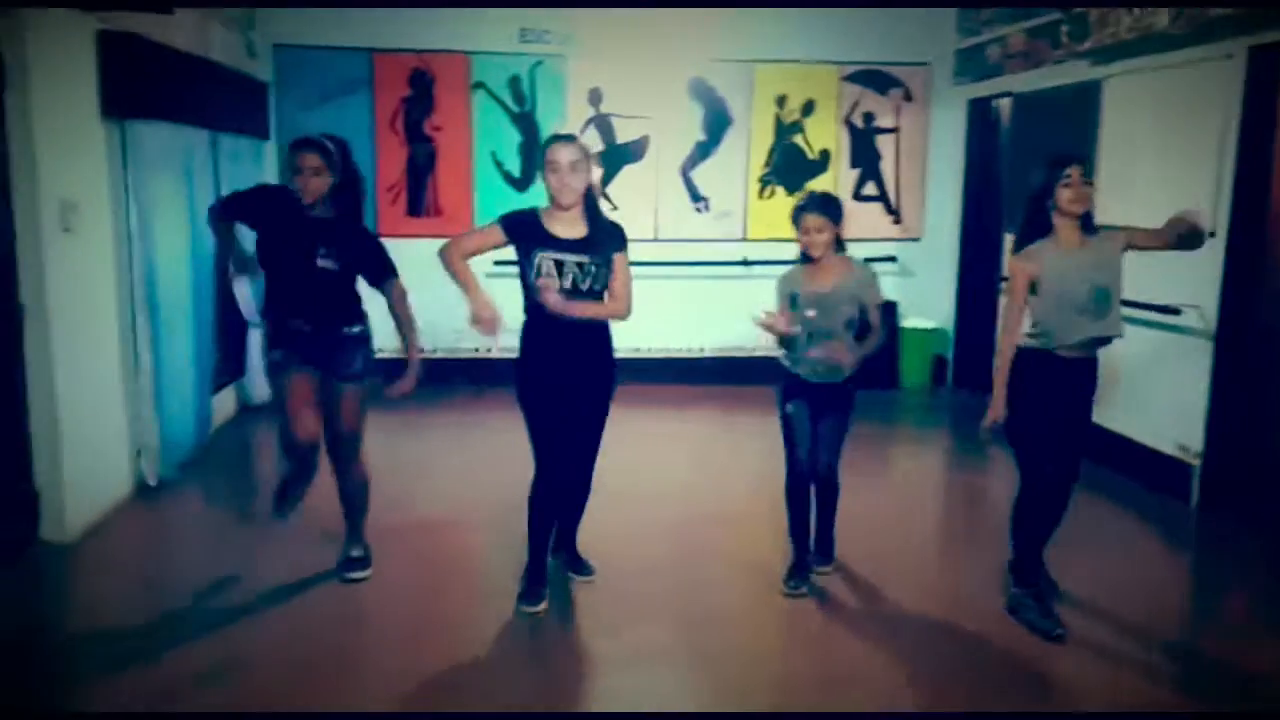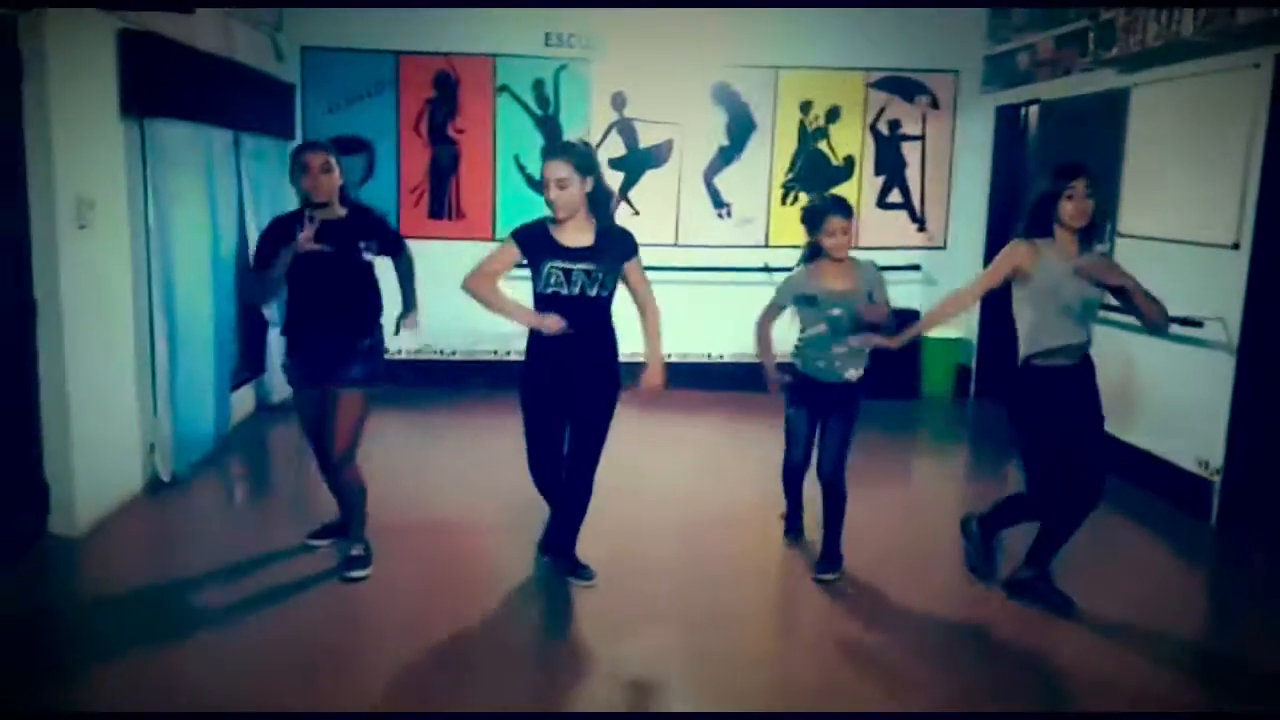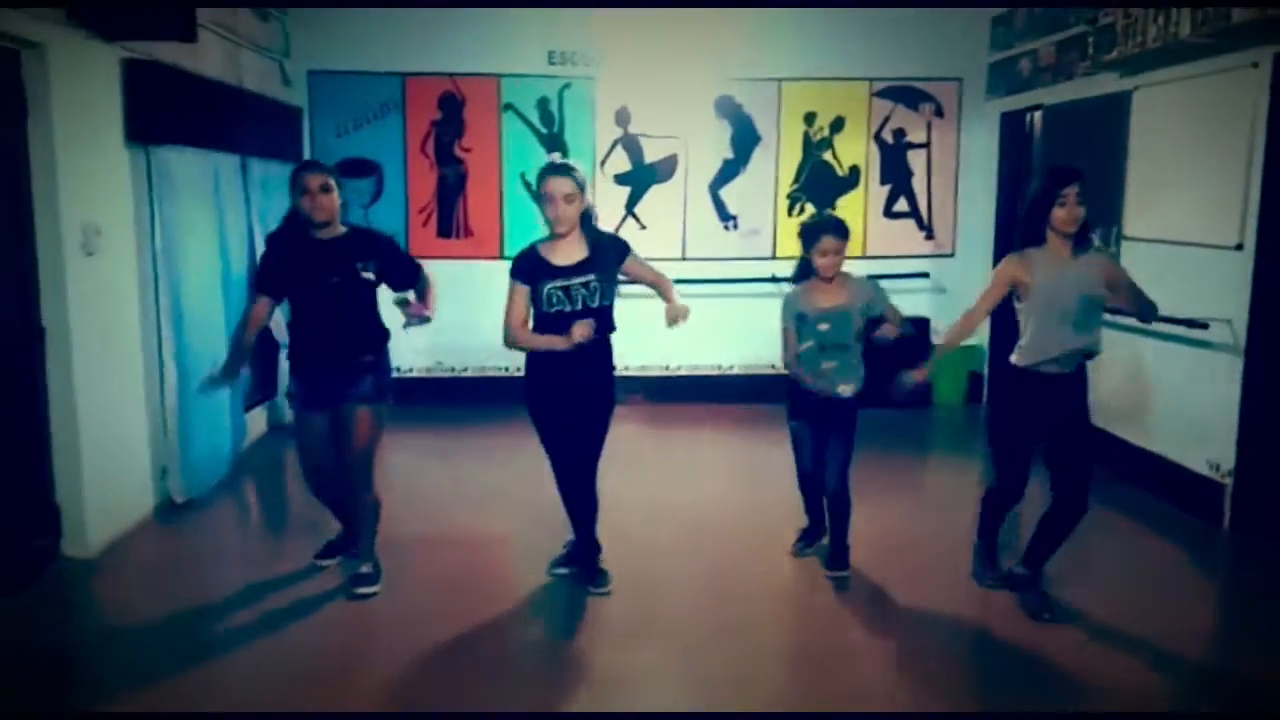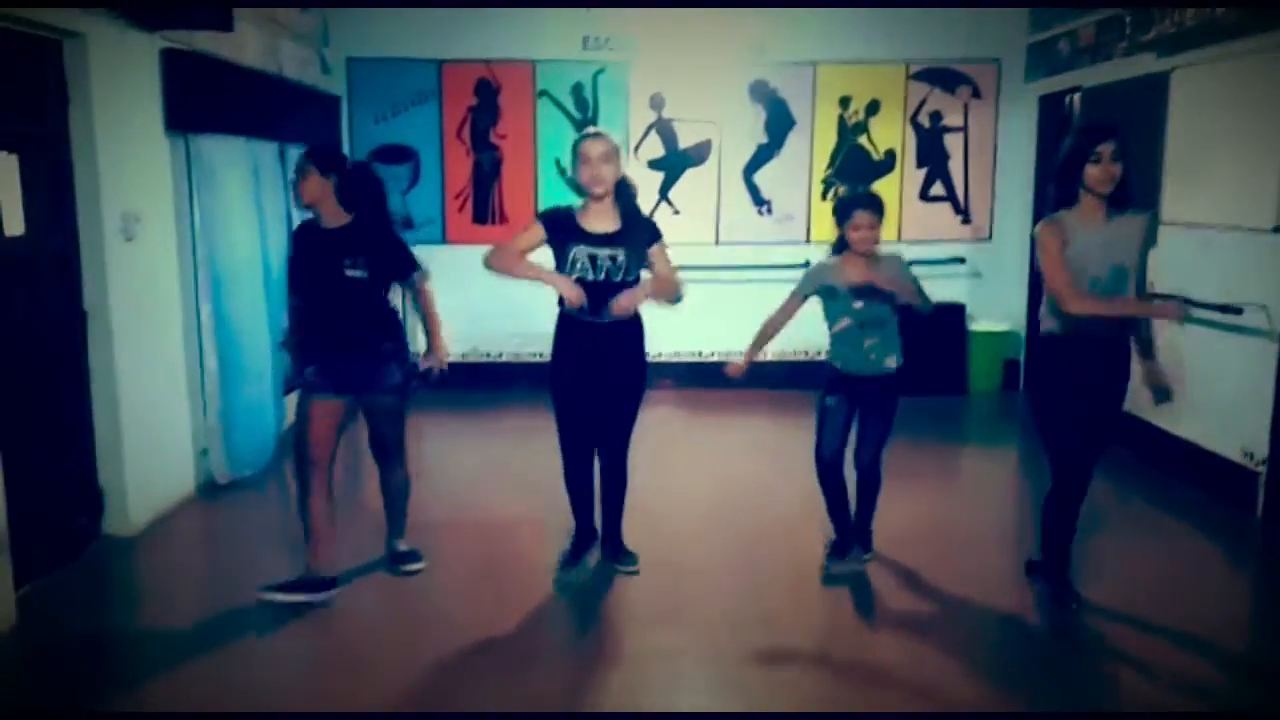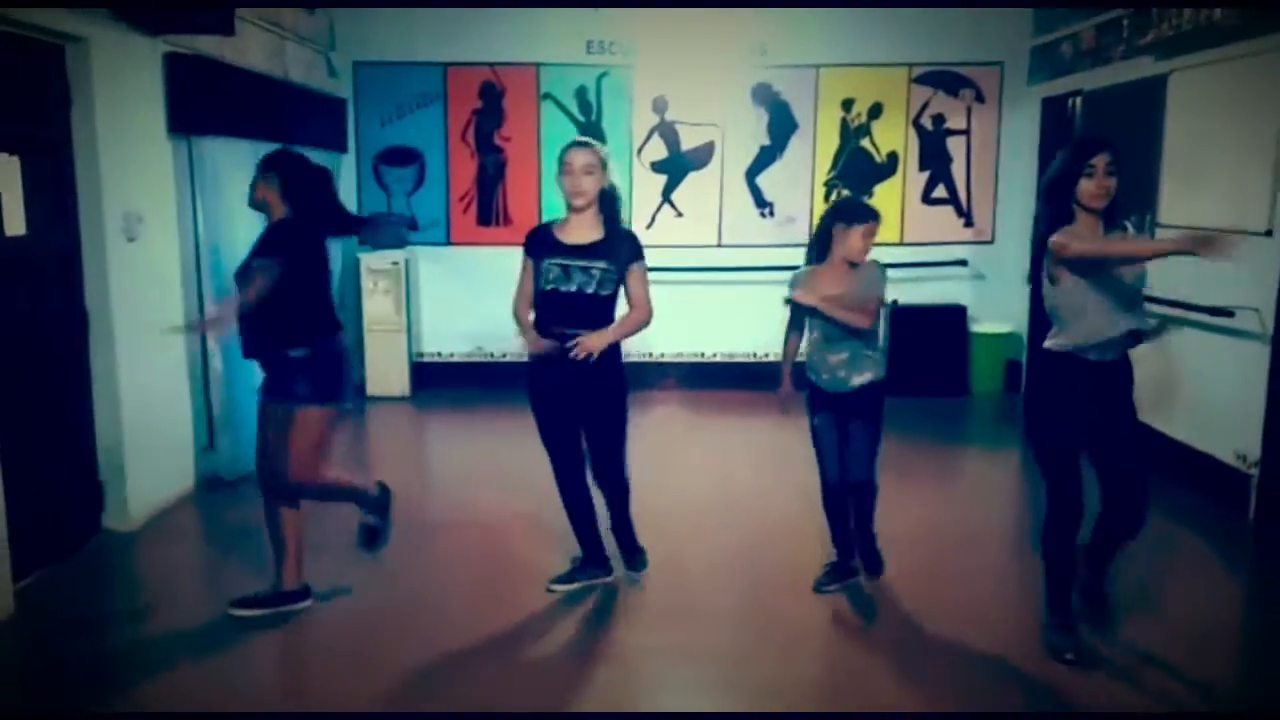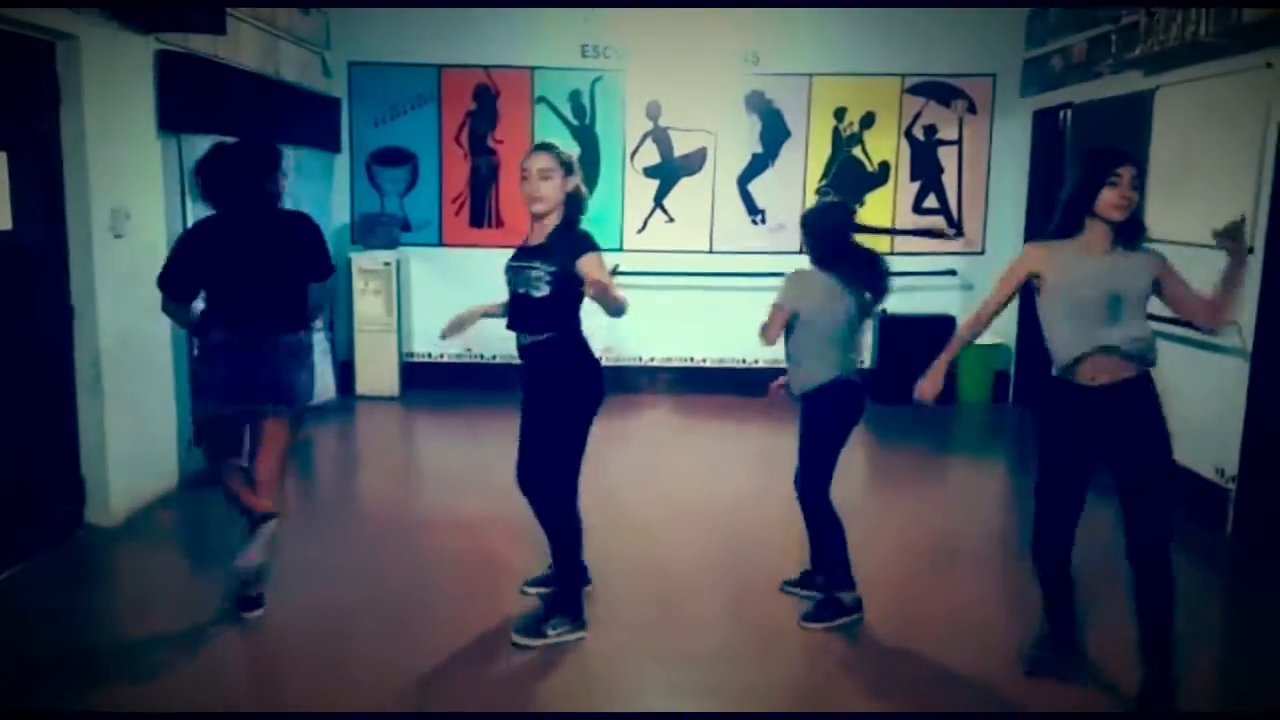
dt=0.3s
person 1, frame 1
left shoulder: (1111, 242)
right shoulder: (1031, 257)
left elbow: (1182, 241)
right elbow: (1009, 330)
left wrist: (1184, 228)
right wrist: (1000, 397)
left hip: (1079, 375)
right hip: (1035, 374)
left knee: (1060, 481)
right knee: (1038, 483)
left ankle: (1030, 565)
right ankle: (1022, 589)
person 1, frame 2
left shoulder: (1101, 263)
right shoulder: (1025, 252)
left elbow: (1159, 321)
right elbow: (965, 297)
left wrist: (1123, 282)
right wrist: (905, 336)
left hip: (1080, 382)
right hip: (1036, 383)
left knee: (1088, 490)
right knee: (1048, 496)
left ankle: (1033, 572)
right ankle: (981, 527)
person 1, frame 3
left shoulder: (1101, 264)
right shoulder: (1020, 265)
left elbow: (1149, 311)
right elbow: (973, 318)
left wrist: (1131, 301)
right wrist: (930, 364)
left hip: (1071, 389)
right hip: (1023, 388)
left knee: (1074, 497)
right knee: (1010, 486)
left ankle: (1027, 573)
right ankle: (985, 548)
person 1, frame 4
left shoulder: (1138, 225)
right shoulder: (1053, 230)
left elbow: (1135, 297)
right elbow: (1069, 301)
left wrist: (1150, 359)
right wrist: (1152, 309)
left hip: (1109, 361)
right hip: (1062, 359)
left knee: (1079, 475)
right knee: (1068, 476)
left ankle: (1050, 564)
right ankle: (1054, 572)
person 1, frame 5
left shoulder: (1123, 236)
right shoulder: (1062, 240)
right elbow: (1106, 252)
left wrist: (1147, 325)
right wrist: (1185, 244)
left hip: (1113, 379)
right hip: (1060, 381)
left knee: (1131, 502)
right knee: (1065, 504)
left ankle: (1090, 574)
right ankle: (1060, 616)
person 1, frame 6
left shoulder: (1148, 264)
right shoulder: (1042, 256)
left elbow: (1211, 319)
right elbow: (988, 310)
left wrist: (1236, 258)
right wrist: (940, 366)
left hip: (1134, 408)
right hip: (1070, 407)
left knee: (1149, 548)
right knee: (1050, 537)
left ankle: (1158, 669)
right ankle: (1062, 639)
person 2, frame 1
left shoulder: (609, 235)
right shoulder: (523, 225)
left elbow: (620, 306)
right elbow: (451, 251)
left wrist: (567, 304)
right wrist: (477, 299)
left hip: (592, 362)
right hip: (539, 360)
left knee: (582, 464)
right knee: (551, 467)
left ankle: (565, 545)
right ankle: (535, 571)
person 2, frame 2
left shoulder: (618, 240)
right shoulder: (533, 235)
left elbow: (645, 301)
right elbow: (474, 281)
left wrist: (654, 360)
right wrist: (529, 317)
left hip: (597, 364)
right hip: (545, 363)
left knee: (582, 464)
right knee: (543, 462)
left ankle: (564, 548)
right ankle: (558, 521)
person 2, frame 3
left shoulder: (610, 249)
right shoulder: (527, 263)
left elbow: (662, 281)
right elbow: (512, 335)
left wrist: (673, 302)
right wrist: (565, 342)
left hip: (595, 375)
right hip: (546, 377)
left knee: (582, 467)
right knee: (565, 466)
left ankle: (585, 552)
right ankle: (583, 543)
person 2, frame 4
left shoulder: (640, 228)
right shoulder: (557, 221)
left elbow: (673, 289)
right elbow: (496, 259)
left wrist: (644, 291)
right wrist: (552, 276)
left hip: (623, 353)
right hip: (573, 352)
left knee: (613, 451)
right knee: (576, 451)
left ankle: (613, 539)
right ankle: (584, 533)
person 2, frame 5
left shoulder: (621, 242)
right shoulder: (539, 238)
left elbow: (642, 311)
right elbow: (524, 301)
left wrist: (606, 337)
right wrist: (529, 335)
left hip: (601, 370)
right hip: (548, 370)
left knee: (608, 468)
right knee: (566, 469)
left ankle: (627, 538)
right ankle: (592, 558)
person 2, frame 6
left shoulder: (575, 241)
right shoulder: (530, 241)
left elbow: (615, 303)
left wrist: (604, 291)
right wrist: (475, 313)
left hip: (571, 377)
right hip: (539, 375)
left knee: (555, 487)
right knee: (533, 480)
left ankle: (567, 608)
right ankle: (569, 568)
person 3, frame 1
left shoulder: (352, 234)
right shoulder: (272, 204)
left elbow: (395, 294)
right elbow: (221, 211)
left wrist: (412, 360)
right wrist: (234, 252)
left hip: (345, 345)
right hip: (291, 343)
left knee: (346, 450)
right knee: (302, 437)
left ankle: (356, 543)
right ankle: (297, 474)
person 3, frame 2
left shoulder: (367, 224)
right shoulder: (283, 231)
left elbow: (401, 254)
right elbow: (263, 293)
left wrist: (410, 306)
right wrist: (291, 253)
left hip: (356, 353)
right hip: (304, 352)
left knee: (340, 455)
right knee: (321, 449)
left ankle: (357, 540)
right ankle: (347, 517)
person 3, frame 3
left shoulder: (372, 244)
right shoulder: (284, 251)
left elbow: (419, 279)
right elbow: (259, 310)
left wrist: (423, 306)
right wrist: (234, 364)
left hip: (364, 372)
right hip: (309, 375)
left knee: (356, 472)
right knee: (318, 474)
left ankle: (364, 559)
right ankle: (351, 527)
person 3, frame 4
left shoulder: (373, 234)
right shoulder: (303, 238)
left elbow: (417, 284)
left wrist: (436, 342)
right wrist: (297, 341)
left hip: (380, 360)
right hip: (325, 366)
left knee: (389, 457)
right knee: (310, 463)
left ankle: (398, 541)
right ankle: (317, 573)
person 3, frame 5
left shoulder: (290, 233)
right shoulder: (285, 234)
left elbow: (268, 273)
left wrist: (228, 310)
left hip: (310, 368)
right hip: (284, 370)
left knee: (296, 477)
right knee: (271, 477)
left ankle: (373, 499)
right ankle: (290, 587)
person 3, frame 6
left shoulder: (202, 235)
right shoulder: (302, 229)
left elbow: (173, 305)
right elbow: (318, 298)
left hip: (227, 362)
right hip: (289, 362)
left knee: (220, 453)
right knee: (266, 472)
left ankle: (257, 517)
right ankle: (251, 588)
person 4, frame 1
left shoulder: (859, 276)
right shoulder: (789, 279)
left elbow: (877, 330)
right elbow: (779, 329)
left wrist: (855, 351)
right wrist: (776, 327)
left hip: (836, 385)
right hip: (797, 383)
left knee: (824, 467)
right knee: (799, 467)
left ankle: (824, 545)
right ankle: (800, 557)
person 4, frame 2
left shoulder: (868, 273)
right shoulder: (798, 281)
left elbow: (886, 320)
right elbow: (764, 322)
left wrist: (877, 318)
right wrist: (769, 368)
left hip: (845, 387)
right hip: (804, 382)
left knee: (831, 470)
right knee: (795, 463)
left ankle: (831, 550)
right ankle: (794, 515)
person 4, frame 3
left shoulder: (863, 290)
right shoulder: (795, 299)
left elbow: (900, 324)
right elbow: (789, 353)
left wrist: (894, 328)
right wrist: (804, 379)
left hip: (842, 402)
right hip: (803, 399)
left knee: (834, 482)
right knee: (807, 476)
left ankle: (838, 547)
right ankle: (815, 525)
person 4, frame 4
left shoulder: (893, 266)
right shoulder: (823, 272)
left elbow: (924, 305)
right elbow: (782, 315)
left wrist: (885, 285)
right wrist: (749, 356)
left hip: (883, 380)
right hip: (840, 377)
left knee: (867, 462)
right knee: (827, 458)
left ankle: (861, 534)
right ankle: (845, 540)
person 4, frame 5
left shoulder: (872, 276)
right shoulder: (805, 277)
left elbow: (865, 322)
right elbow: (795, 330)
left wrist: (813, 301)
right wrist: (786, 377)
left hip: (863, 392)
right hip: (821, 394)
left knee: (860, 478)
right knee: (832, 480)
left ankle: (866, 543)
right ankle: (844, 557)
person 4, frame 6
left shoulder: (800, 281)
right shoulder: (854, 282)
left elbow: (770, 335)
left wrist: (778, 315)
right wrist: (795, 377)
left hip: (827, 399)
right hip: (841, 392)
left knee: (811, 490)
right knee: (809, 486)
left ankle: (844, 594)
right ankle: (820, 573)
